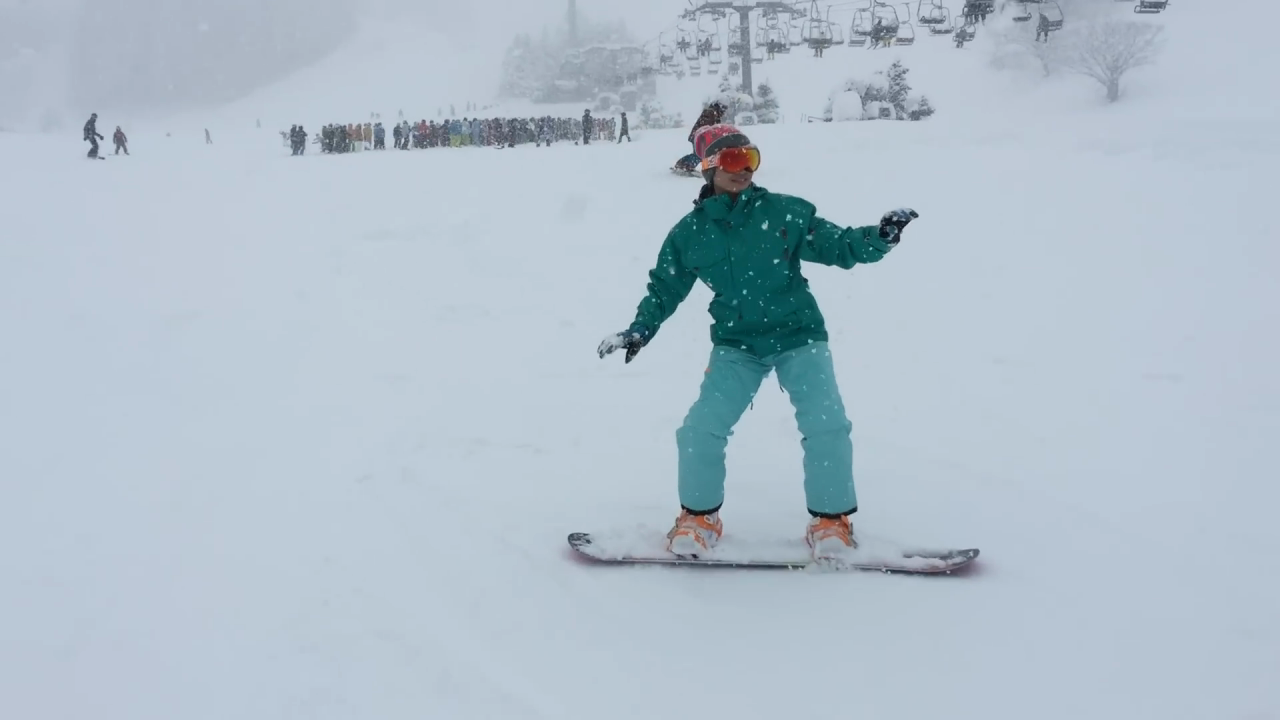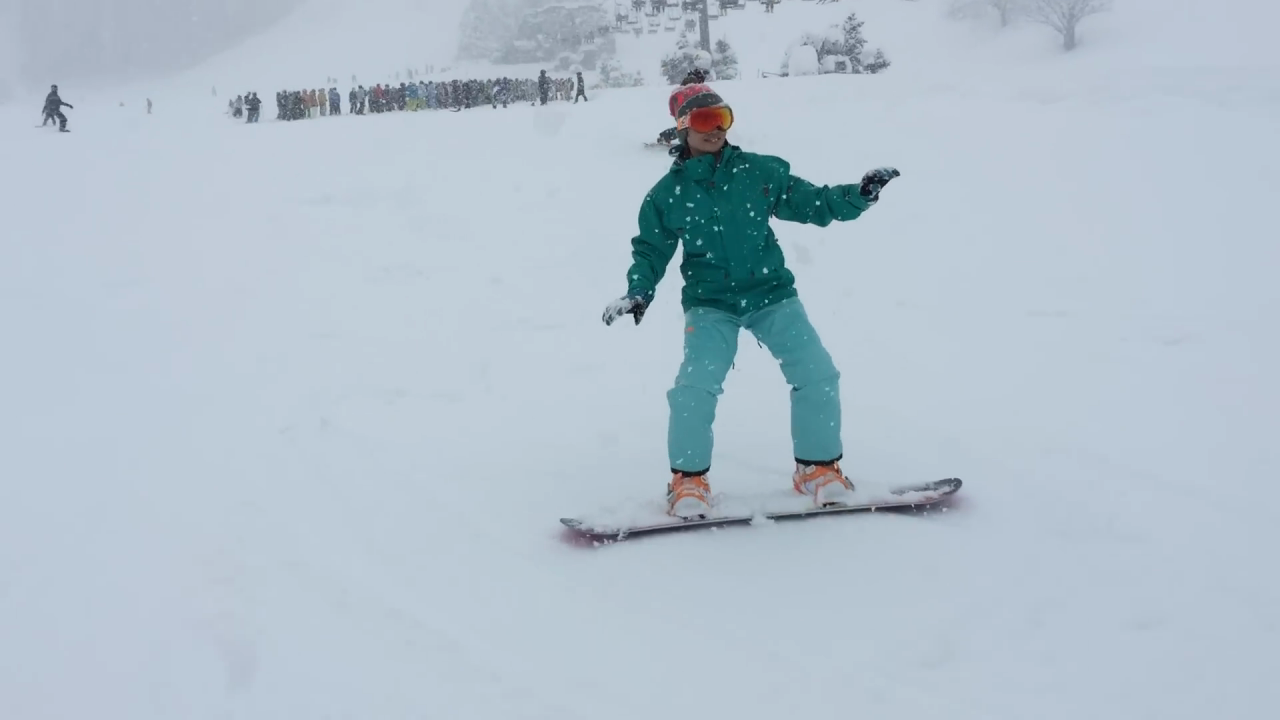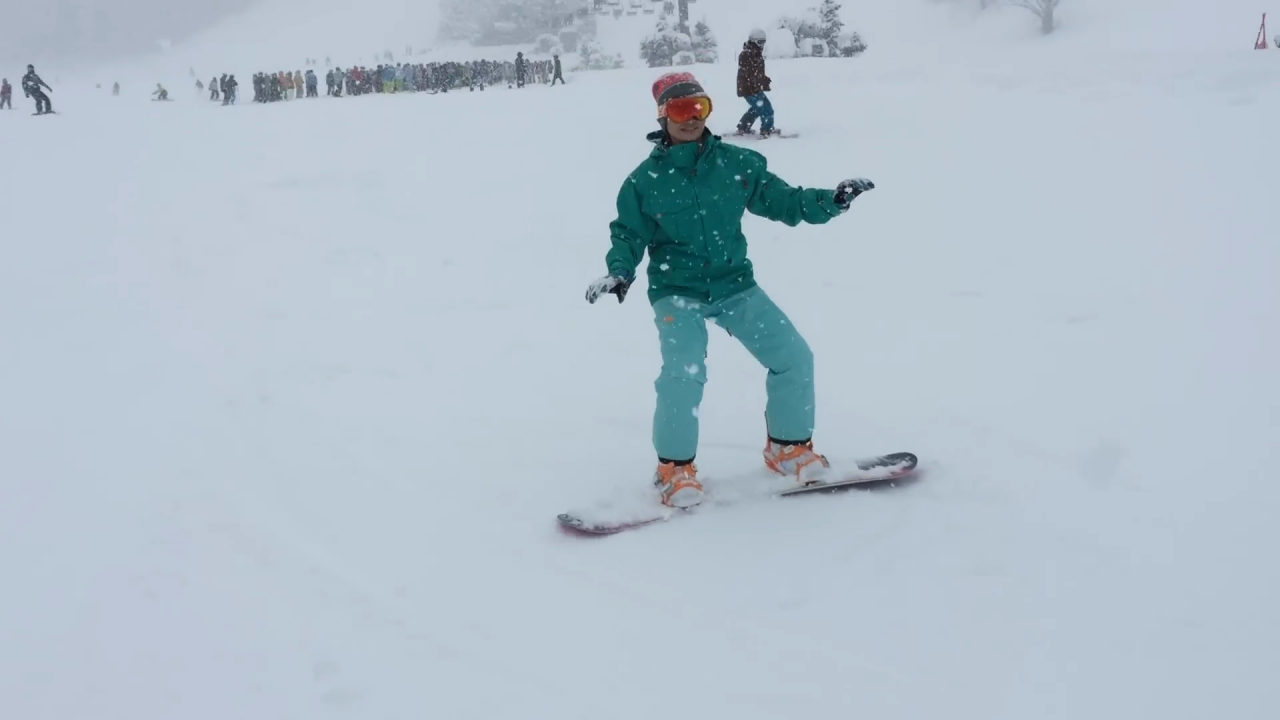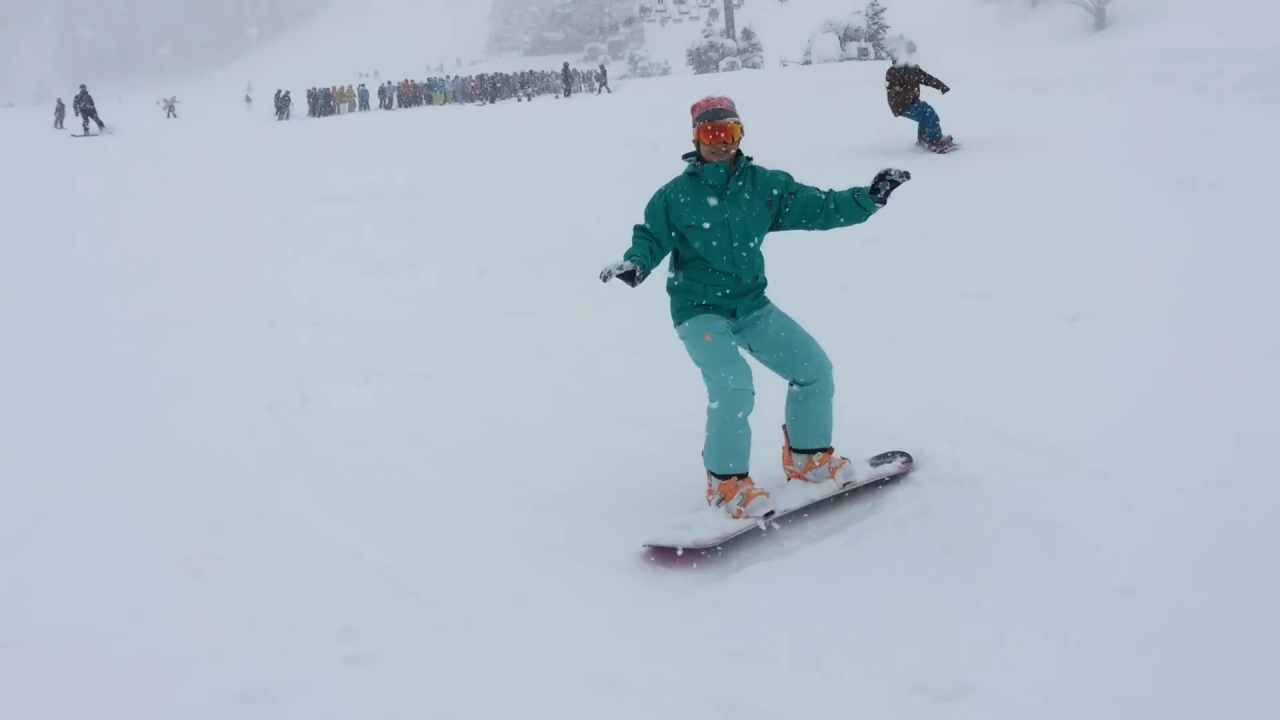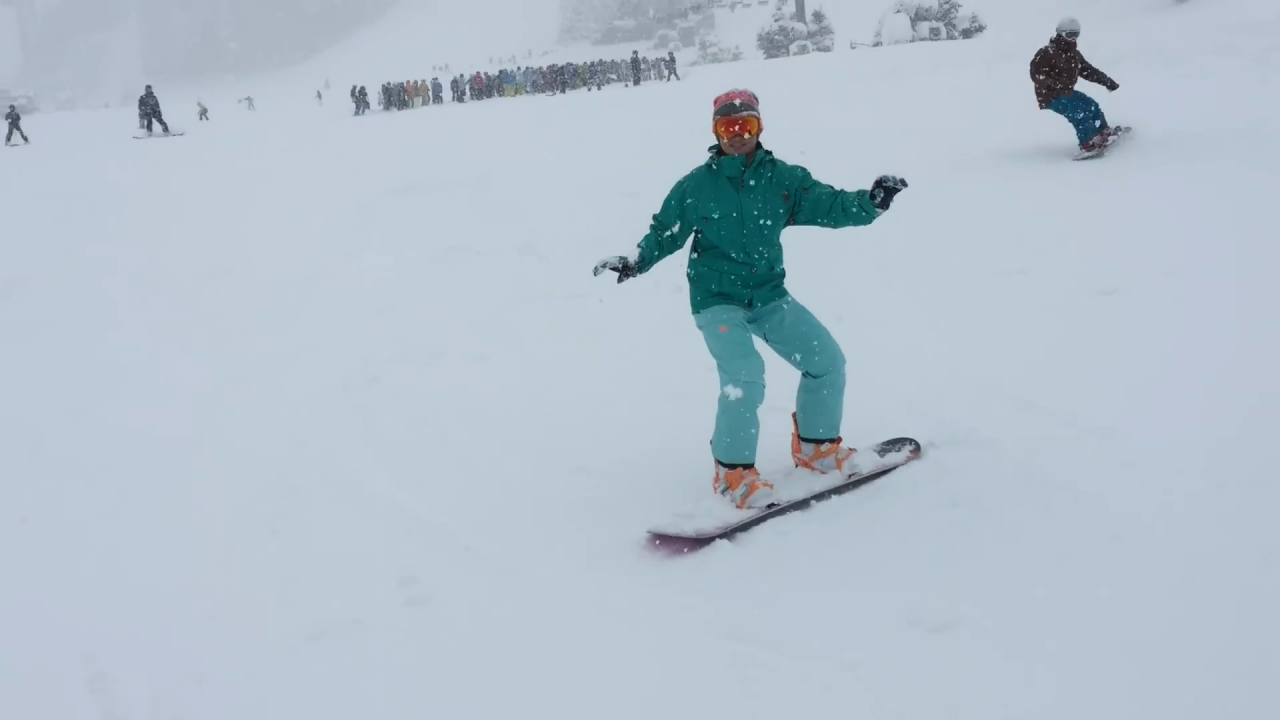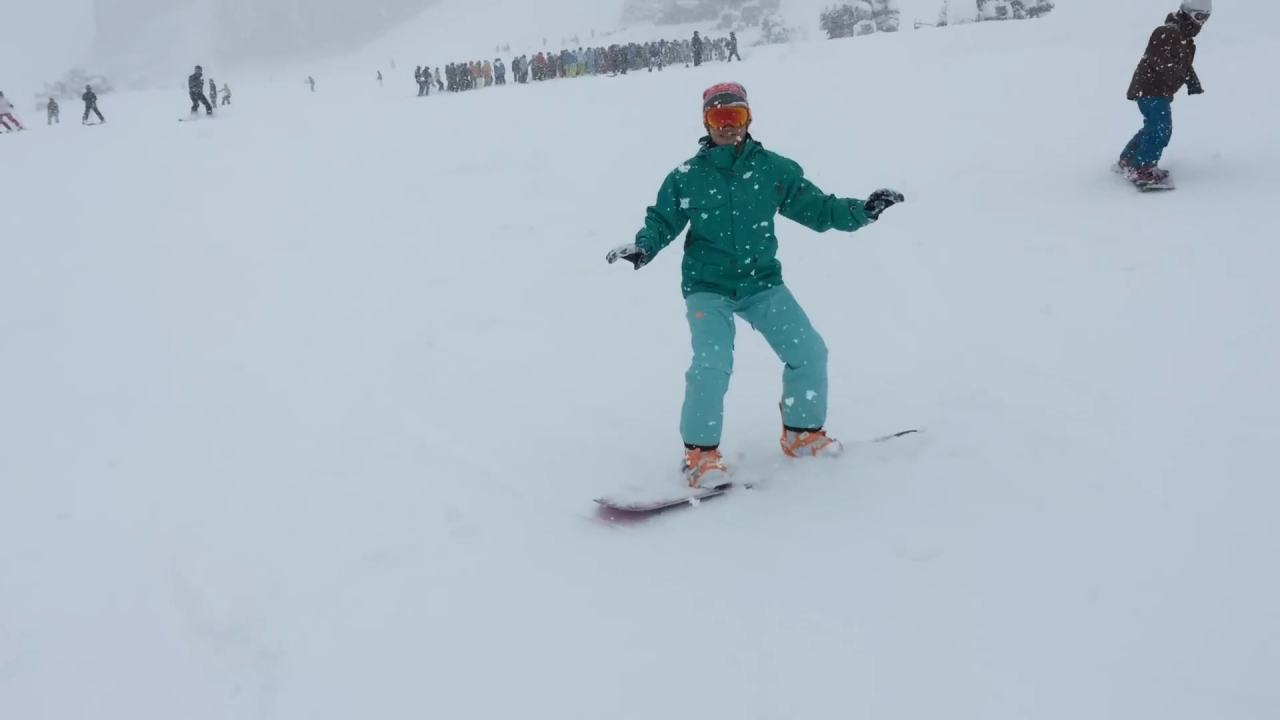
dt=0.5s
person 1, frame 1
left shoulder: (786, 212)
right shoulder: (689, 233)
left elbow: (837, 246)
right elbow: (665, 288)
left wrist: (880, 237)
right wrist: (641, 329)
left hip: (798, 336)
right hip: (736, 344)
left knee: (826, 424)
right knee: (701, 429)
left ankle: (829, 518)
right ankle: (698, 517)
person 1, frame 2
left shoulder: (761, 171)
right shoulder: (666, 194)
left elbow: (812, 204)
right elbow: (650, 251)
left wrist: (859, 195)
right wrist: (639, 292)
left hip: (772, 293)
right hip: (709, 303)
left knee: (817, 373)
right knee: (694, 386)
left ankle: (818, 468)
right ankle: (688, 479)
person 1, frame 3
left shoulder: (737, 162)
right shoulder: (645, 179)
left elbow: (782, 201)
right elbow: (628, 234)
left wrist: (832, 201)
right wrist: (620, 272)
left hip: (735, 284)
right hip: (677, 292)
left knee: (793, 356)
right knee: (683, 372)
left ankle: (789, 447)
right ankle: (674, 467)
person 1, frame 4
left shoulder: (765, 184)
right shoulder: (674, 195)
left elbow: (819, 207)
right elbow: (651, 238)
left wrist: (870, 198)
right wrist: (636, 264)
left hip: (753, 305)
right hip: (699, 310)
left knee: (814, 368)
right knee: (732, 385)
left ankle: (807, 457)
right ankle: (727, 482)
person 1, frame 5
left shoulder: (784, 177)
right shoulder: (695, 186)
left elbow: (830, 206)
right elbow: (665, 232)
left wrist: (872, 202)
right wrist: (637, 260)
left hip: (770, 296)
right hip: (717, 300)
left knee: (827, 360)
right knee: (744, 377)
left ankle: (816, 445)
right ankle: (733, 470)
person 1, frame 6
left shoulder: (774, 169)
right shoulder: (686, 177)
left elbow: (817, 209)
right elbow: (662, 221)
left wrist: (863, 212)
right wrist: (643, 247)
left hip: (762, 283)
right hip: (707, 288)
left knee: (808, 351)
right knee: (711, 363)
left ankle: (803, 434)
